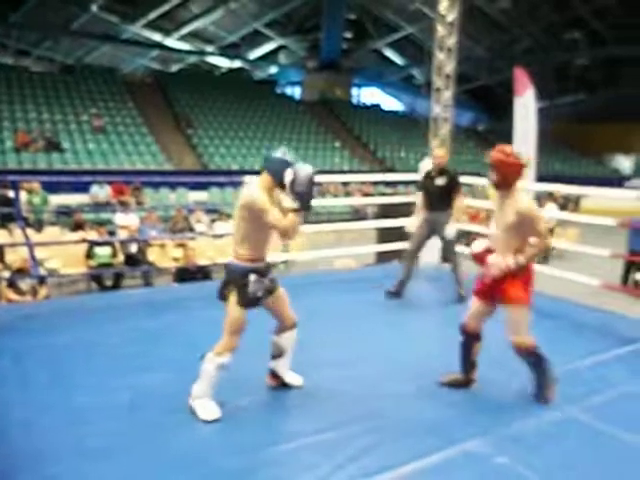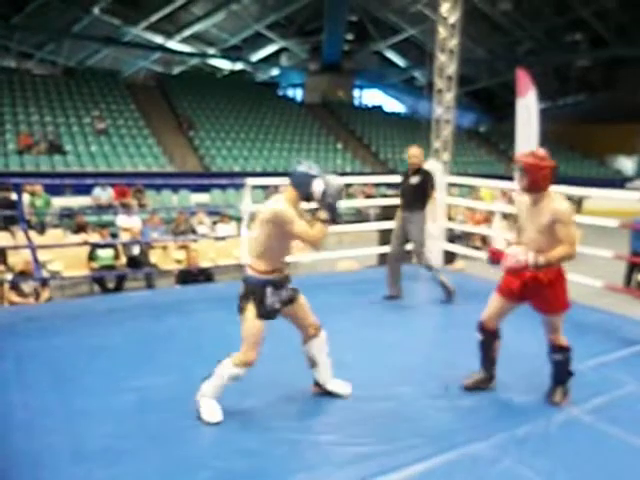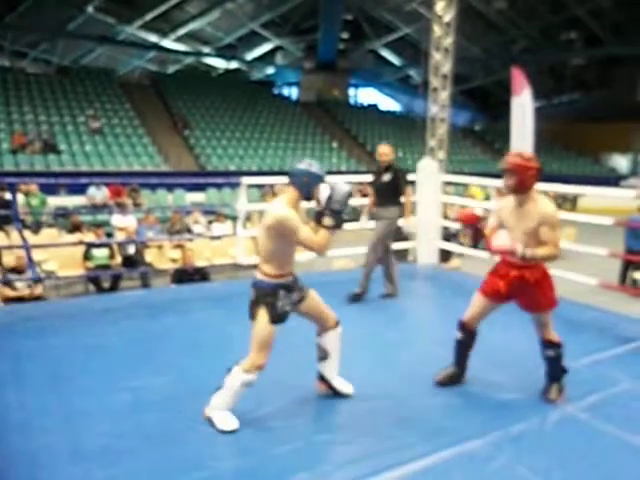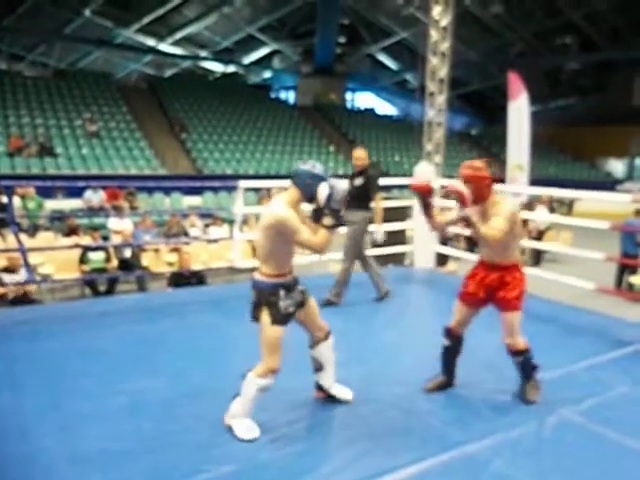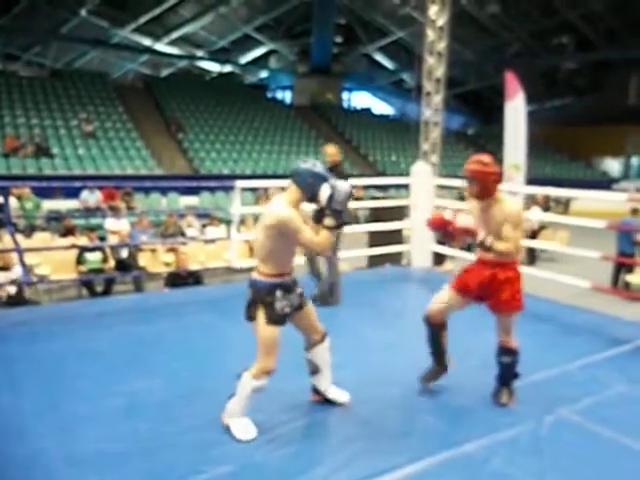
dt=0.3s
person 1, frame 1
left shoulder: (271, 193)
right shoulder: (254, 196)
left elbow: (286, 226)
right elbow: (287, 231)
left wrist: (298, 198)
right wrist: (299, 196)
left hip: (261, 269)
right hip: (243, 272)
left knee: (288, 321)
right knee: (230, 342)
left ankle: (278, 371)
right ankle: (200, 395)
person 1, frame 2
left shoulder: (289, 206)
right shoulder: (280, 209)
left elbow: (309, 235)
right elbow: (316, 239)
left wrist: (324, 209)
right wrist: (326, 210)
left hip: (280, 280)
right hip: (259, 285)
left knee: (313, 329)
right knee: (248, 356)
left ankle: (323, 380)
right ankle: (208, 395)
person 1, frame 3
left shoulder: (292, 207)
right shoulder: (282, 214)
left elbow: (314, 234)
right elbow: (319, 246)
left wrist: (326, 212)
right wrist: (332, 213)
left hip: (289, 282)
right hip: (270, 288)
left knee: (330, 322)
right knee: (257, 360)
left ankle: (329, 378)
right ankle: (217, 406)
person 1, frame 4
left shoulder: (290, 205)
right shoulder: (281, 214)
left elbow: (310, 231)
right elbow: (318, 245)
left wrist: (322, 211)
right wrist: (331, 212)
left hip: (289, 282)
right hip: (270, 289)
left knee: (322, 332)
right knee: (271, 365)
left ankle: (325, 385)
right ankle: (237, 414)
person 1, frame 5
left shoulder: (289, 205)
right shoulder: (283, 214)
left elbow: (311, 233)
right elbow: (321, 247)
left wrist: (324, 212)
right wrist: (333, 213)
left hip: (287, 283)
right hip: (268, 289)
left knee: (317, 335)
right knee: (266, 365)
left ankle: (322, 387)
right ankle: (234, 413)
person 2, frame 1
left shoulder: (524, 205)
right shoulder: (499, 198)
left elbow: (543, 241)
left wrist: (513, 263)
right wrist: (487, 245)
left hip: (516, 275)
right hip: (494, 272)
left knee: (519, 339)
right knee: (470, 325)
left ankle: (543, 377)
right ankle: (467, 375)
person 2, frame 2
left shoulder: (560, 208)
right shoulder: (522, 200)
left elbow: (569, 249)
left wrist: (533, 260)
right wrist: (507, 251)
left hip: (547, 276)
right hip: (519, 272)
left knee: (555, 336)
right knee: (487, 321)
left ankle: (560, 383)
right ankle: (487, 374)
person 2, frame 3
left shoulder: (545, 210)
right shoulder: (504, 203)
left elbow: (552, 251)
right elbow: (489, 236)
left wrist: (518, 251)
right wrist: (476, 226)
left hip: (533, 276)
right hip: (504, 271)
left knee: (546, 333)
right knee: (468, 320)
left ankle: (555, 380)
right ankle: (458, 369)
person 2, frame 4
left shoulder: (507, 209)
right shoulder: (470, 206)
left elbow: (491, 238)
right elbow: (437, 225)
left wrist: (466, 210)
right wrist: (425, 200)
left hip: (509, 276)
right hip: (483, 271)
left knee: (512, 339)
right knee: (455, 327)
left ankle: (529, 378)
right ankle: (447, 375)
person 2, frame 5
left shoulder: (510, 209)
right shoulder: (473, 206)
left elbow: (511, 250)
right elbow: (459, 240)
left wrist: (478, 237)
right wrist: (447, 228)
left hip: (504, 275)
right hip: (478, 268)
left knee: (506, 338)
right knee: (433, 312)
left ankle: (505, 384)
right ankle: (439, 363)
person 3, frame 1
left shoulder: (451, 176)
right shoulder: (427, 175)
left elbow: (458, 200)
left wrist: (453, 222)
right wrist: (417, 218)
left hip: (444, 218)
right hip: (428, 217)
left knee: (451, 256)
right knee: (411, 250)
left ankle: (460, 291)
right ankle: (399, 288)
person 3, frame 2
left shoulder: (425, 175)
right shoulder: (406, 175)
left elbow: (432, 199)
right wrist: (397, 218)
left hip: (416, 218)
right hip: (403, 217)
left knee: (421, 257)
right knee: (394, 255)
left ankle: (446, 285)
right ankle: (394, 290)
person 3, frame 3
left shoulder: (397, 172)
right shoulder: (378, 173)
left elbow: (407, 195)
left wrist: (407, 218)
left hip: (390, 214)
right hip: (379, 213)
left knee: (373, 251)
right knee: (385, 252)
left ankle: (362, 289)
right ankle: (391, 288)
person 3, frame 4
left shoulder: (370, 177)
right shoulder: (354, 176)
left elbow: (377, 202)
left wrist: (378, 227)
left hip: (359, 218)
right hip: (351, 217)
left knee: (348, 258)
right knee: (362, 257)
left ankle: (336, 295)
right ankle: (382, 289)
person 3, frame 5
left shoulder: (339, 174)
right shoulder: (327, 173)
left knee: (331, 257)
right knee: (310, 254)
left ankle: (333, 296)
right ankle: (323, 291)
